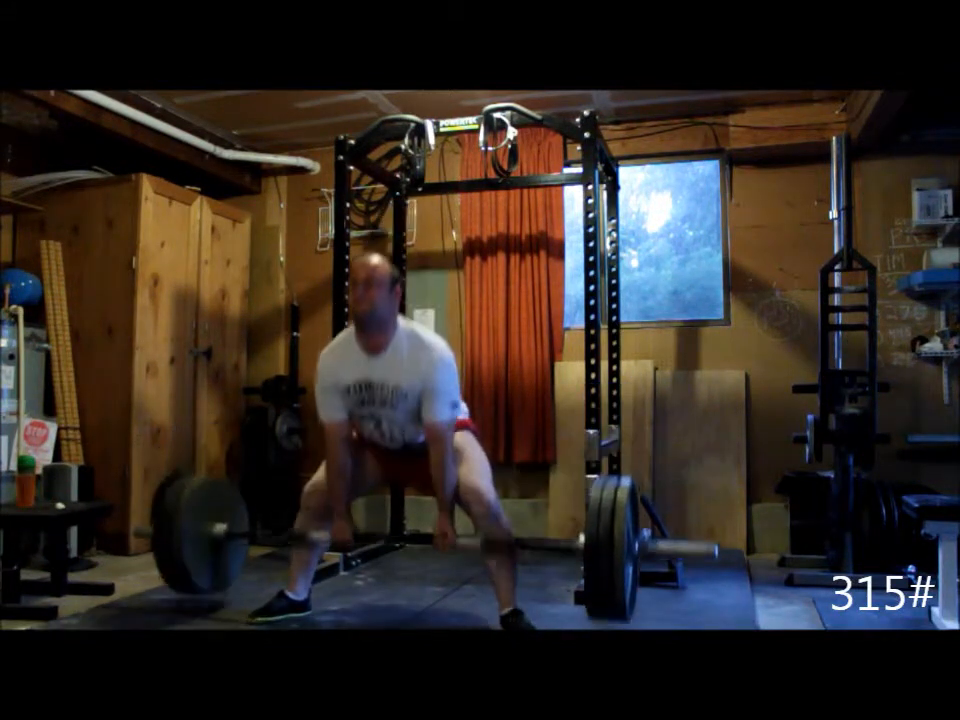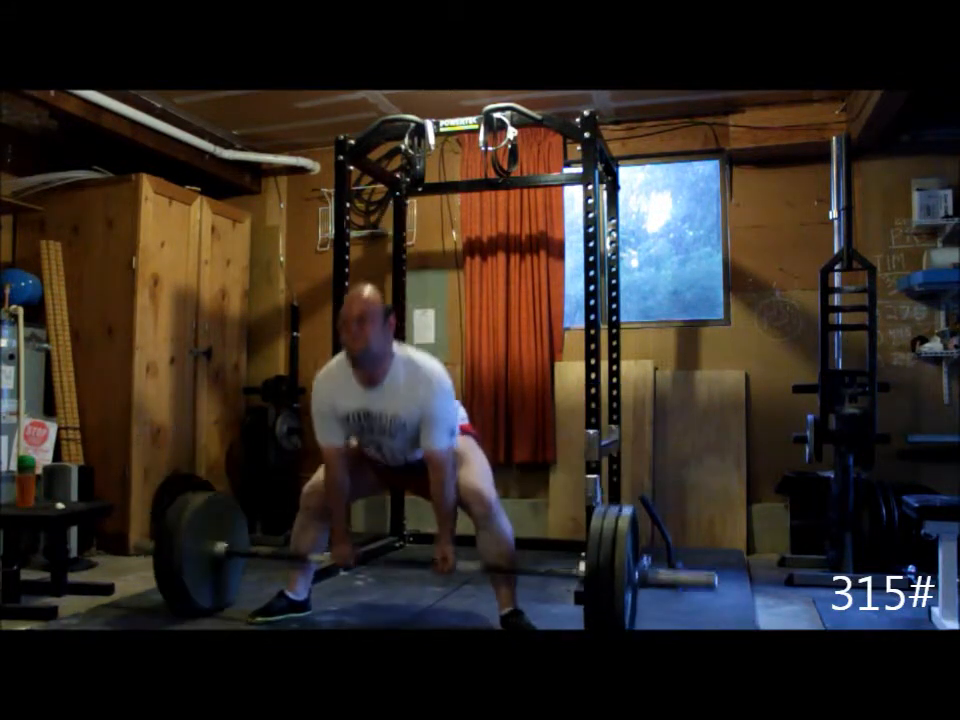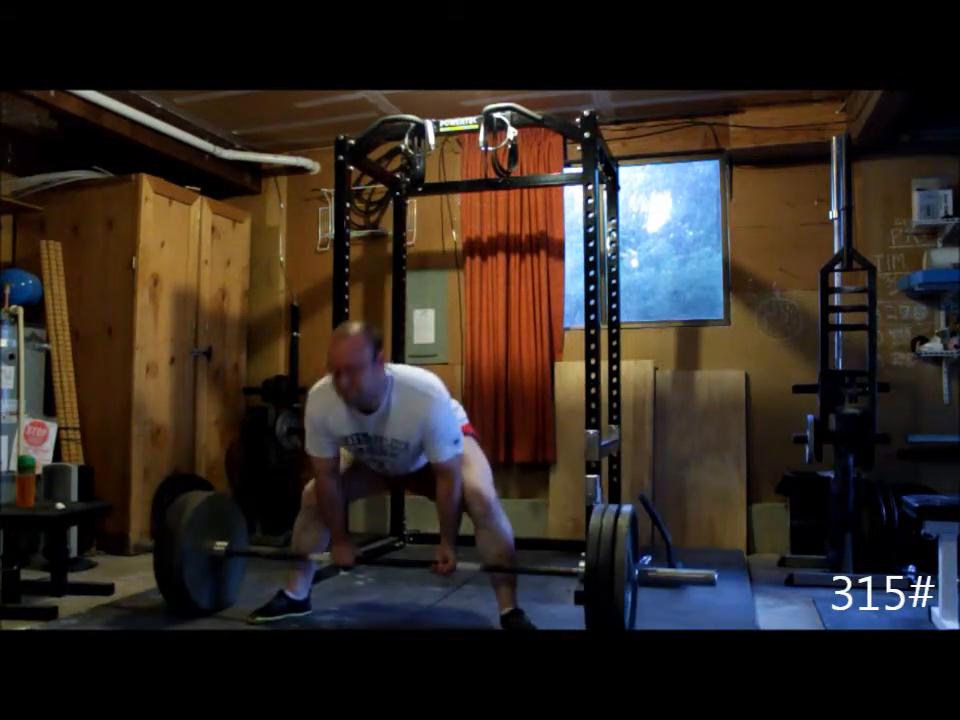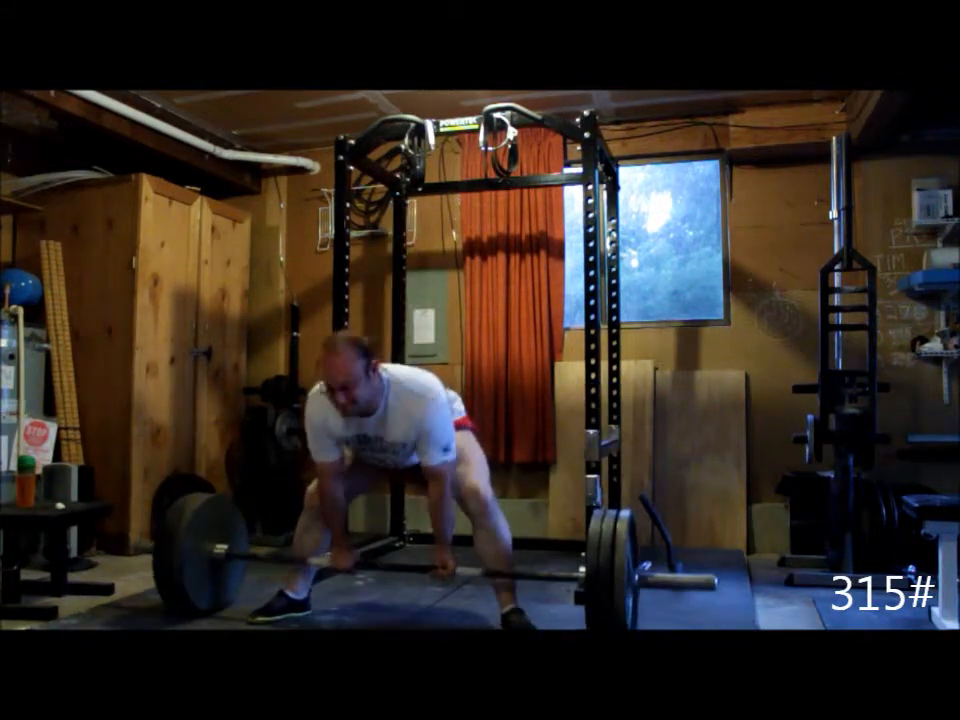
dt=0.1s
person 1, frame 1
left shoulder: (430, 354)
right shoulder: (332, 359)
left elbow: (439, 440)
right elbow: (338, 441)
left wrist: (444, 514)
right wrist: (340, 514)
left hip: (442, 436)
right hip: (375, 445)
left knee: (483, 502)
right knee: (315, 497)
left ankle: (510, 613)
right ankle: (295, 596)
person 1, frame 2
left shoulder: (427, 379)
right shoulder: (327, 384)
left elbow: (440, 466)
right elbow: (336, 464)
left wrist: (445, 539)
right wrist: (338, 535)
left hip: (443, 447)
right hip: (375, 458)
left knee: (482, 500)
right knee: (312, 498)
left ankle: (510, 611)
right ankle: (295, 596)
person 1, frame 3
left shoulder: (427, 397)
right shoulder: (320, 401)
left elbow: (447, 474)
right elbow: (327, 474)
left wrist: (447, 541)
right wrist: (340, 539)
left hip: (440, 456)
left knee: (482, 499)
right knee: (312, 497)
left ankle: (510, 611)
right ankle: (294, 596)
person 1, frame 4
left shoulder: (423, 400)
right shoulder: (318, 407)
left elbow: (439, 482)
right elbow: (331, 480)
left wrist: (442, 547)
right wrist: (340, 545)
left hip: (445, 426)
left knee: (479, 497)
right knee: (316, 496)
left ankle: (510, 610)
right ankle: (295, 595)
